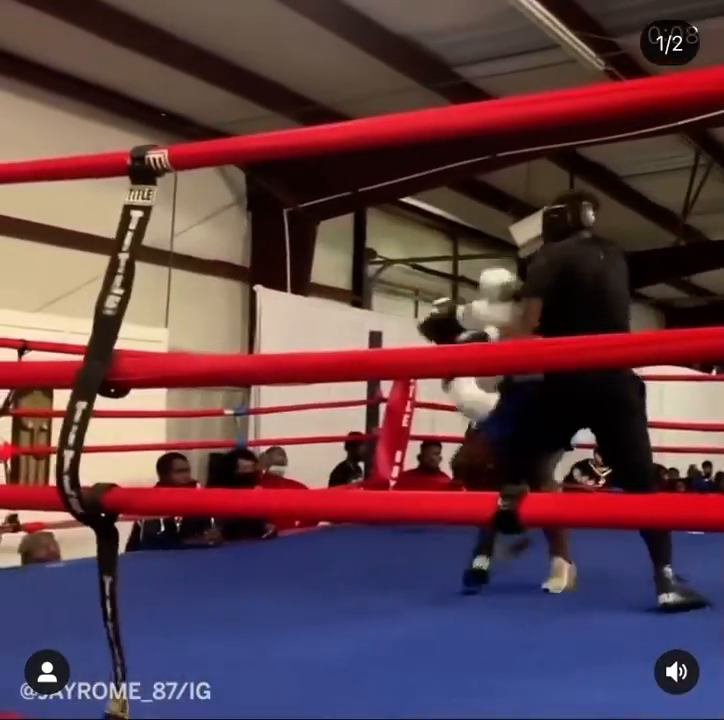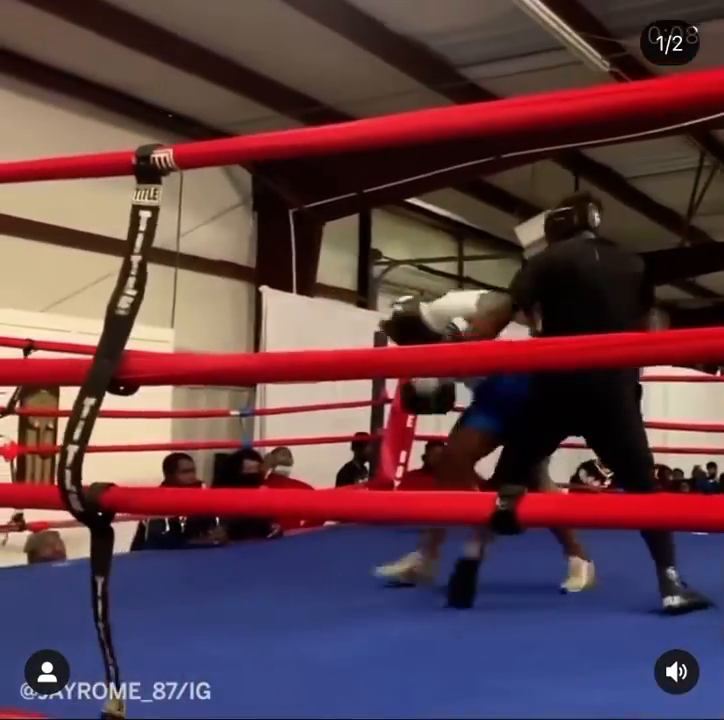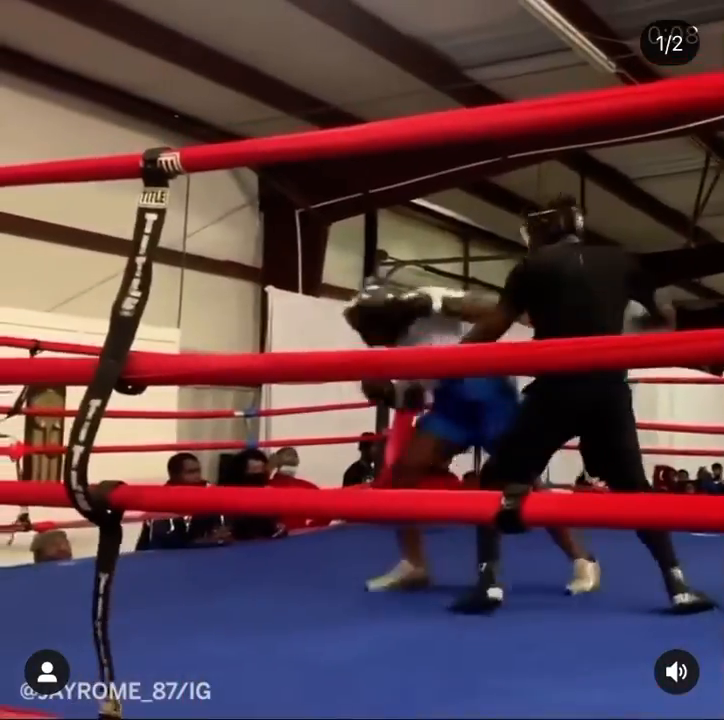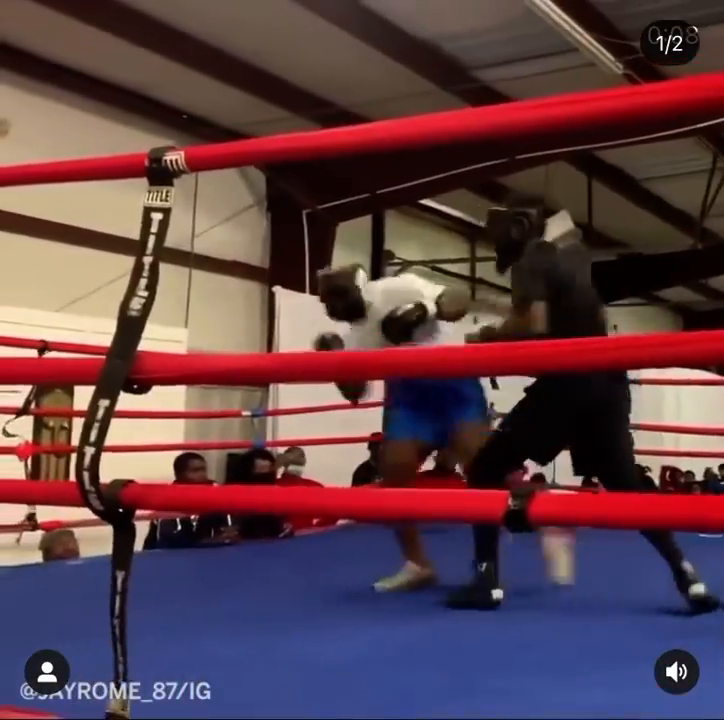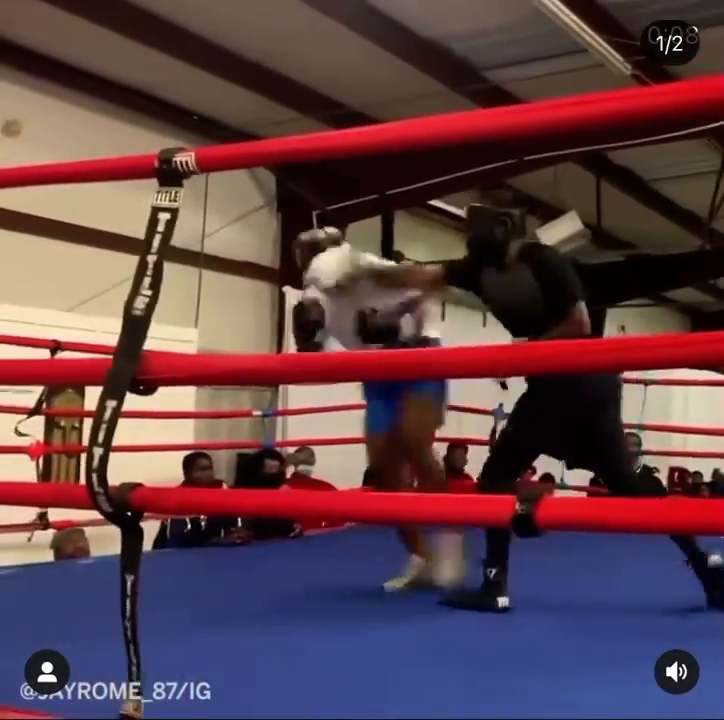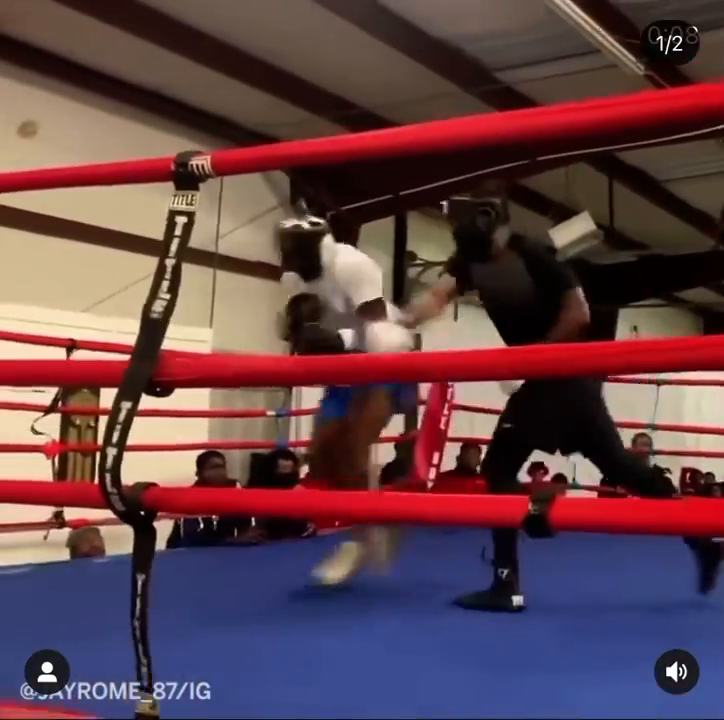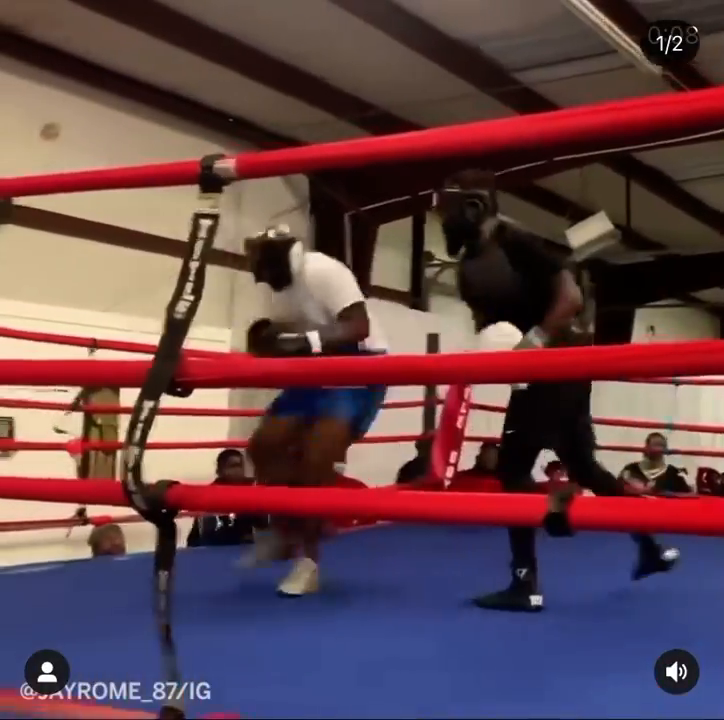
dt=0.1s
person 1, frame 1
left shoulder: (552, 258)
right shoulder: (615, 259)
left elbow: (527, 323)
left hip: (567, 381)
right hip: (618, 382)
left knee: (515, 467)
right knee: (640, 484)
right ankle: (667, 582)
person 1, frame 2
left shoulder: (549, 260)
right shoulder: (633, 264)
left elbow: (498, 317)
right elbow: (643, 329)
left hip: (561, 380)
right hip: (615, 383)
left knee: (512, 473)
right knee: (641, 484)
left ankle: (472, 563)
right ankle: (670, 584)
person 1, frame 3
left shoulder: (535, 265)
right shoulder: (621, 262)
left elbow: (492, 326)
right elbow: (662, 317)
left hip: (559, 386)
right hip: (608, 386)
left knee: (500, 476)
right knee: (632, 488)
left ankle: (488, 580)
right ankle: (679, 584)
person 1, frame 4
left shoulder: (530, 264)
right shoulder: (565, 257)
left elbow: (533, 327)
left wrist: (489, 335)
left hip: (563, 384)
right hip: (606, 383)
left knee: (485, 471)
right knee: (629, 488)
left ankle: (486, 579)
right ankle: (689, 580)
person 1, frame 5
left shoulder: (546, 260)
right shoulder: (483, 267)
left elbow: (580, 324)
right elbow: (420, 276)
right wrist: (372, 272)
left hip: (574, 381)
right hip: (594, 383)
left knee: (499, 476)
right knee: (623, 481)
left ankle: (494, 586)
person 1, frame 6
left shoulder: (532, 252)
right shoulder: (469, 261)
left elbow: (578, 313)
right elbow: (437, 296)
right wrist: (409, 320)
left hip: (562, 373)
right hip: (559, 374)
left knee: (498, 470)
right knee: (619, 465)
left ankle: (507, 584)
person 1, frame 7
left shoulder: (518, 245)
right shoulder: (469, 262)
left elbow: (571, 298)
right elbow: (486, 324)
left wrist: (535, 342)
left knee: (511, 468)
right knee: (582, 465)
left ankle: (525, 585)
right ankle: (652, 547)
person 2, frame 1
left shoulder: (485, 310)
right shoulder: (464, 341)
left wrist: (489, 336)
right hip: (515, 394)
left knee: (537, 474)
right knee: (465, 464)
left ankle: (562, 561)
person 2, frame 2
left shoulder: (446, 309)
left wrist: (458, 329)
left hip: (515, 382)
right hip: (490, 396)
left knee: (532, 474)
right knee: (448, 463)
left ankle: (578, 559)
right ankle: (425, 558)
person 2, frame 3
right shoulder: (401, 350)
left elbow: (472, 308)
right elbow: (414, 400)
left wrist: (431, 303)
right wrist: (388, 392)
left hip: (483, 386)
right hip: (450, 403)
right knee: (404, 471)
left ankle: (581, 560)
right ankle: (413, 565)
person 2, frame 4
left shoulder: (399, 289)
right shoulder: (354, 334)
left elbow: (458, 304)
right elbow: (354, 392)
left wrist: (422, 311)
left hip: (452, 383)
right hip: (409, 395)
right knee: (394, 475)
right ankle: (418, 566)
person 2, frame 5
left shoulder: (374, 272)
right shoulder: (318, 294)
left elbow: (420, 308)
right elbow: (309, 350)
left wrist: (400, 326)
right wrist: (306, 326)
right hip: (380, 376)
left knee: (412, 438)
right knee: (383, 469)
left ankle: (448, 530)
right ankle: (421, 558)
person 2, frame 6
left shoulder: (350, 264)
right shoulder: (295, 278)
left elbow: (376, 322)
right elbow: (292, 333)
left wrist: (341, 338)
right wrist: (297, 315)
left hip: (386, 358)
left knee: (353, 442)
right knee: (322, 457)
left ankle: (357, 542)
right ankle: (371, 539)
person 2, frame 7
left shoulder: (324, 273)
right shoulder: (273, 286)
left elbow: (357, 327)
right elbow: (273, 334)
left wrist: (307, 342)
right wrist: (261, 337)
left knee: (315, 459)
right knee: (264, 445)
left ankle: (308, 560)
right ankle: (284, 534)
